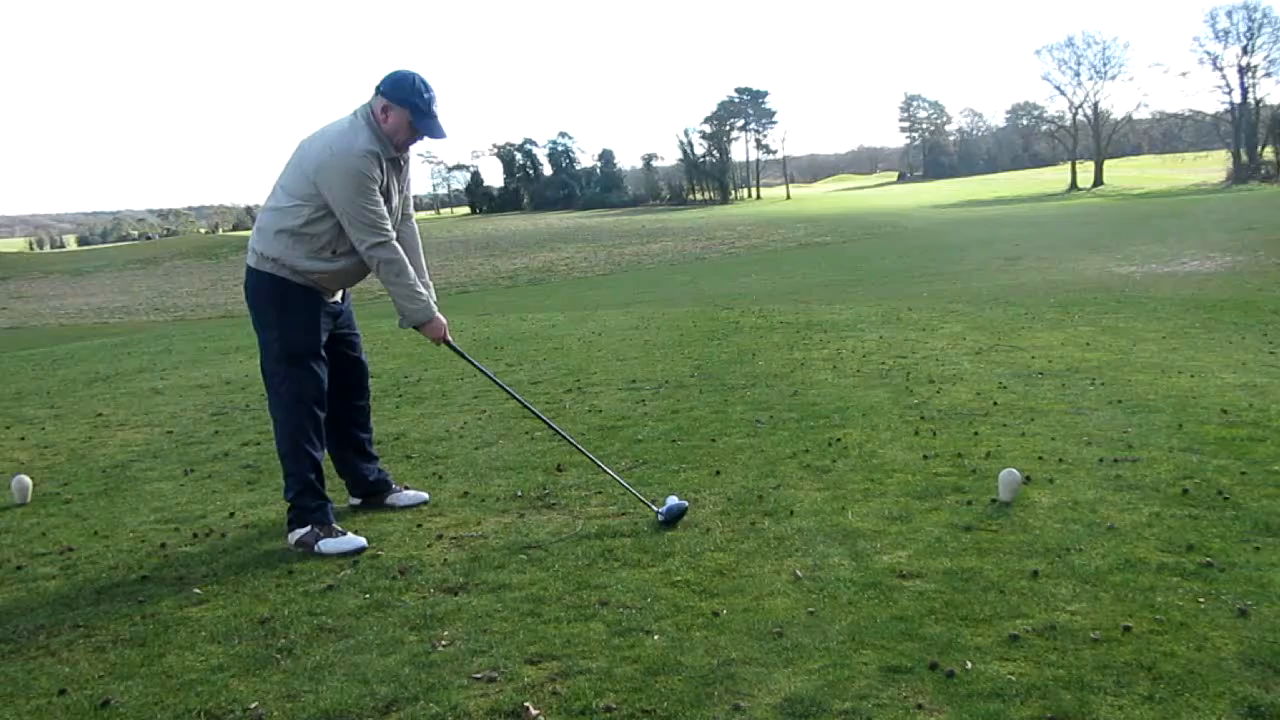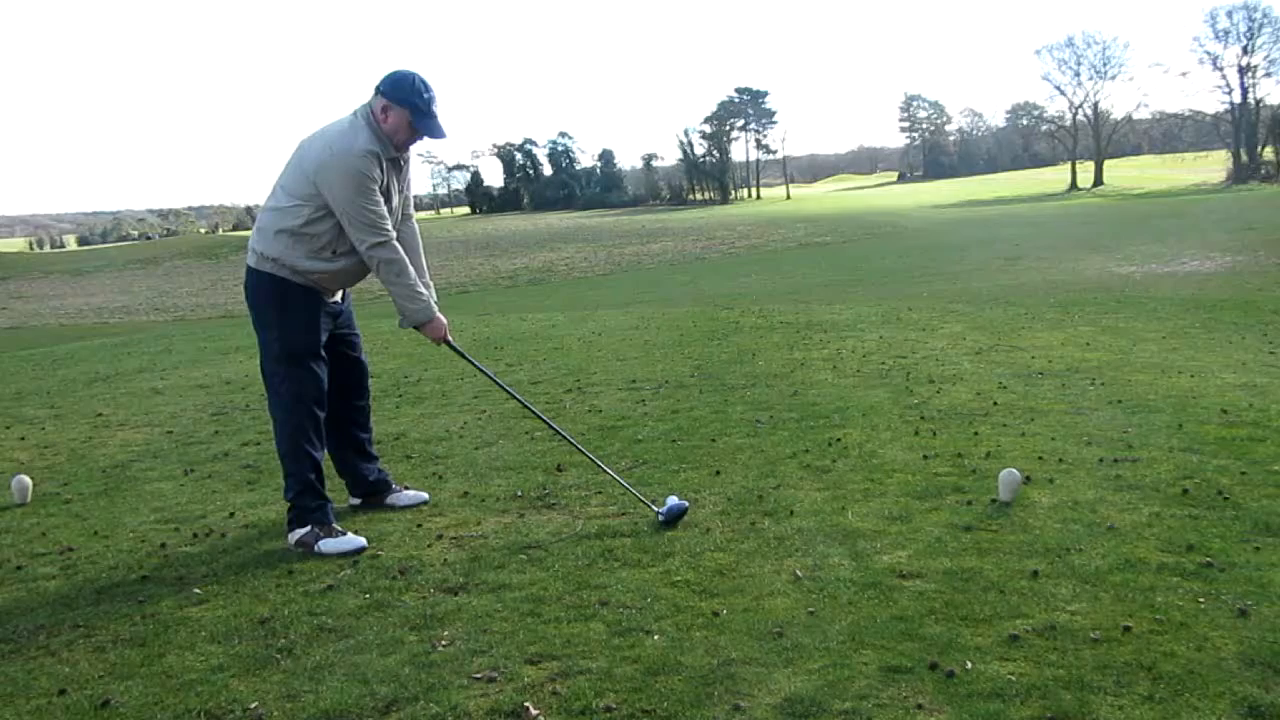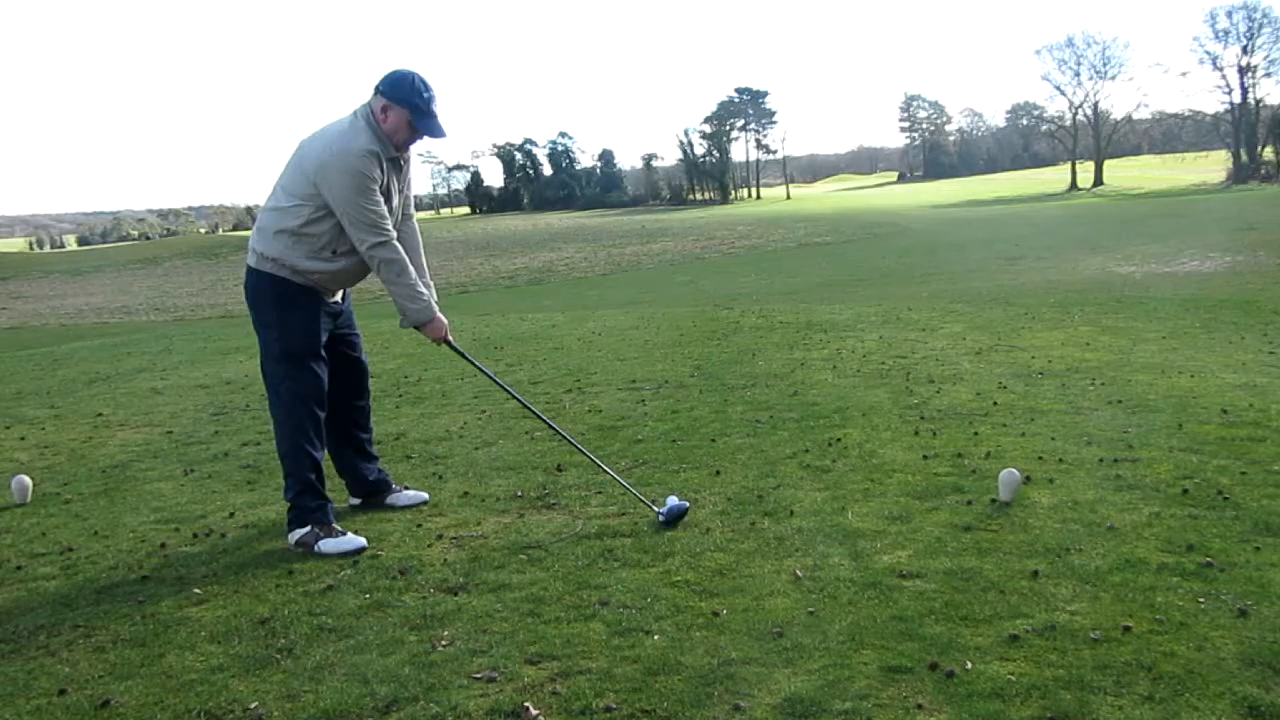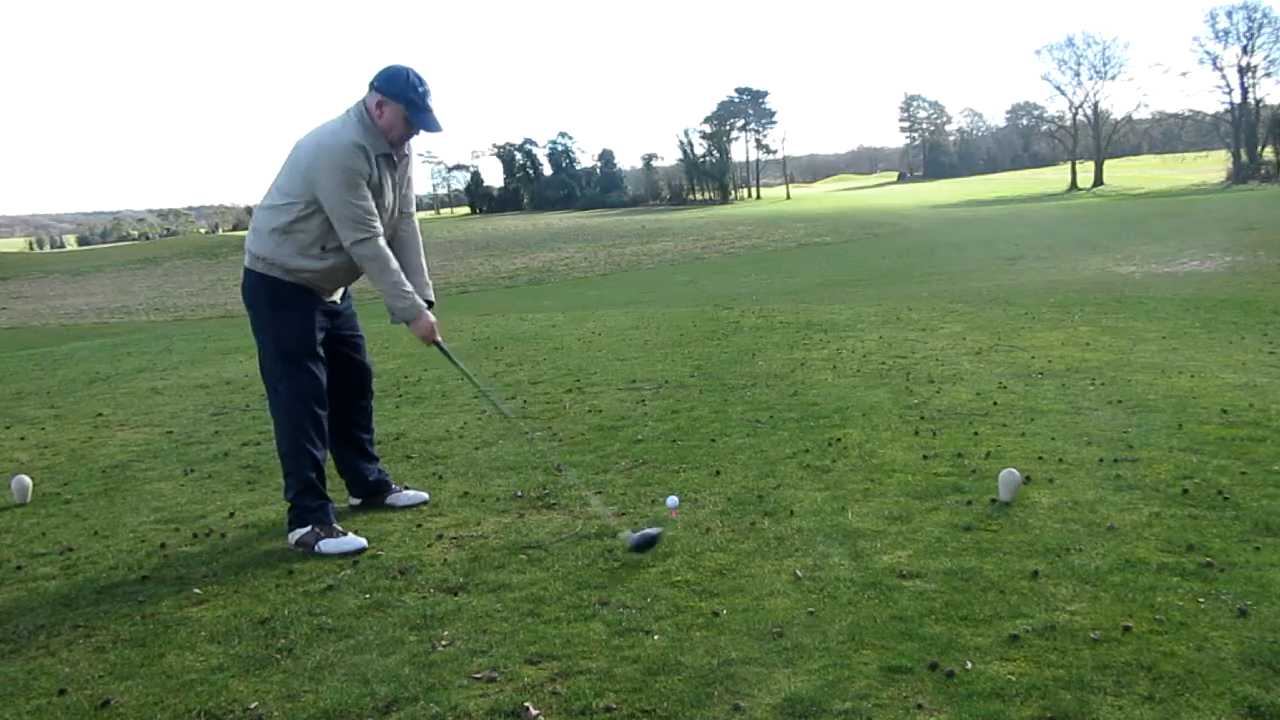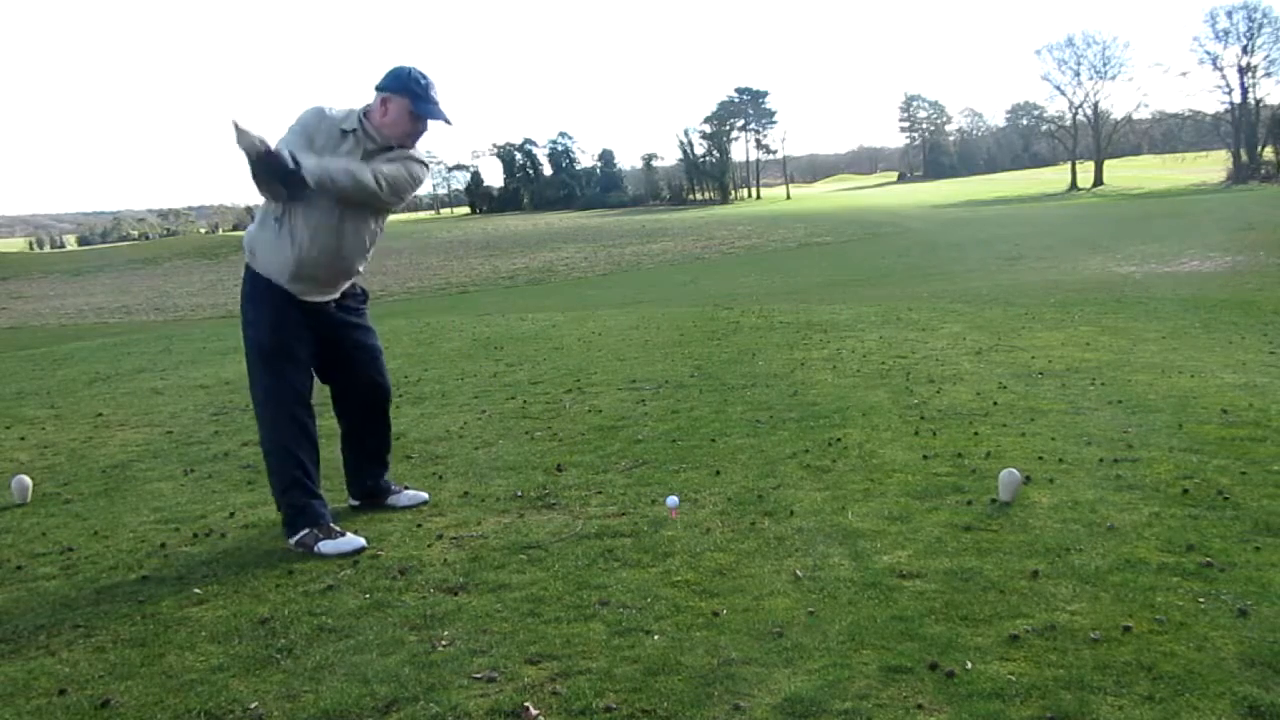
dt=0.3s
person 1, frame 1
left shoulder: (392, 150)
right shoulder: (349, 154)
left elbow: (403, 228)
right elbow: (378, 246)
left wrist: (425, 300)
right wrist: (422, 312)
left hip: (327, 283)
right hip: (284, 283)
left knee: (350, 384)
right knee: (302, 397)
left ankle: (368, 483)
right ankle: (308, 519)
person 1, frame 2
left shoulder: (392, 150)
right shoulder: (349, 154)
left elbow: (403, 228)
right elbow: (378, 246)
left wrist: (425, 300)
right wrist: (422, 312)
left hip: (327, 284)
right hip: (284, 283)
left knee: (350, 384)
right knee: (301, 398)
left ankle: (368, 484)
right ankle: (307, 519)
person 1, frame 3
left shoulder: (392, 150)
right shoulder: (349, 154)
left elbow: (404, 228)
right elbow: (379, 246)
left wrist: (426, 299)
right wrist: (423, 313)
left hip: (327, 284)
right hip: (284, 283)
left knee: (350, 385)
right knee: (302, 398)
left ankle: (368, 483)
right ankle: (308, 520)
person 1, frame 4
left shoulder: (395, 151)
right shoulder: (340, 149)
left elbow: (403, 225)
right elbow: (365, 241)
left wrist: (422, 295)
right wrist: (408, 308)
left hip: (327, 284)
right hip: (280, 283)
left knee: (352, 384)
right knee: (301, 398)
left ankle: (368, 483)
right ankle: (307, 519)
person 1, frame 5
left shoulder: (409, 166)
right shoulder: (318, 124)
left elbow: (357, 181)
right elbow: (277, 181)
left wrist: (299, 172)
right wrist: (266, 162)
left hip: (336, 293)
right hip: (271, 285)
left knee: (370, 390)
right knee: (285, 407)
left ankle: (370, 486)
right ankle: (305, 522)
